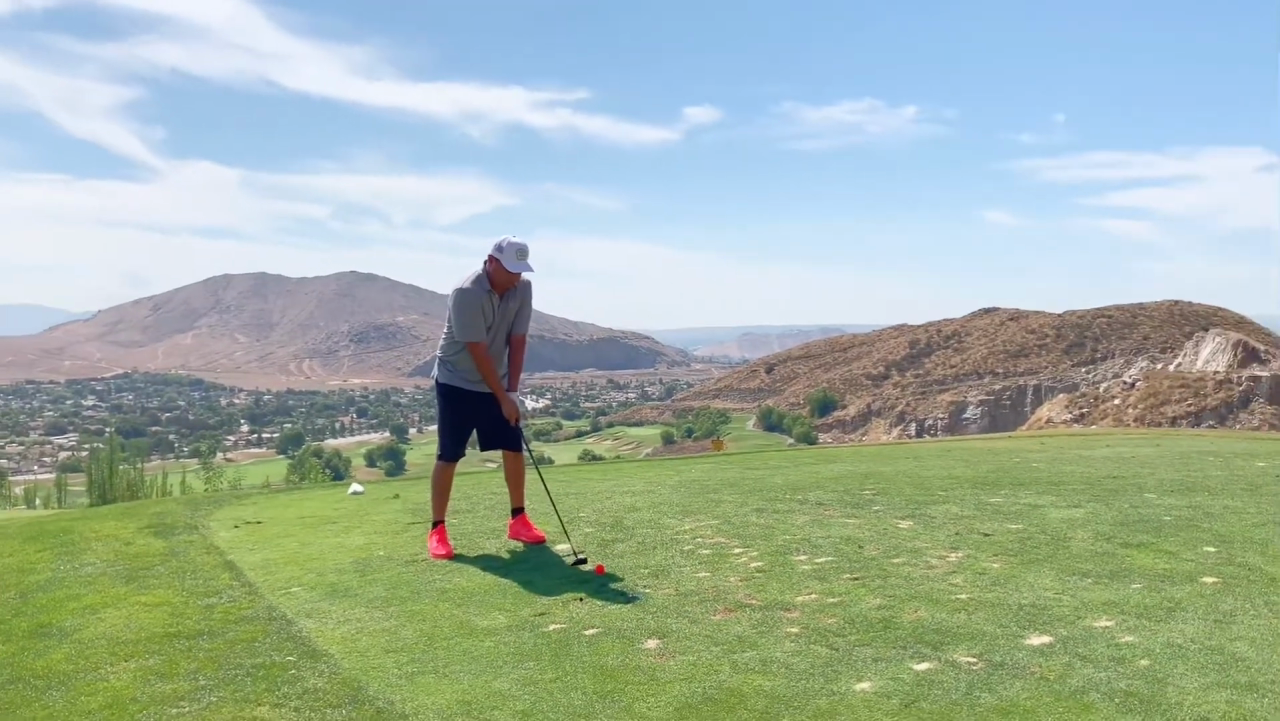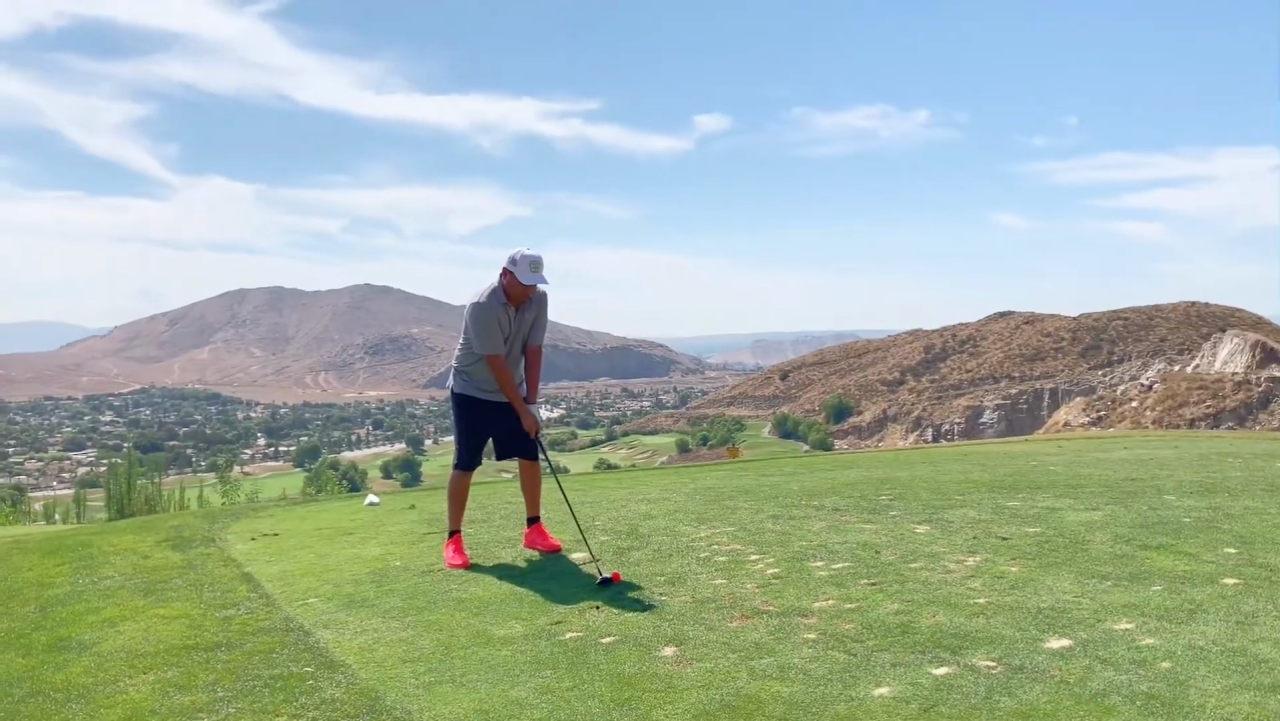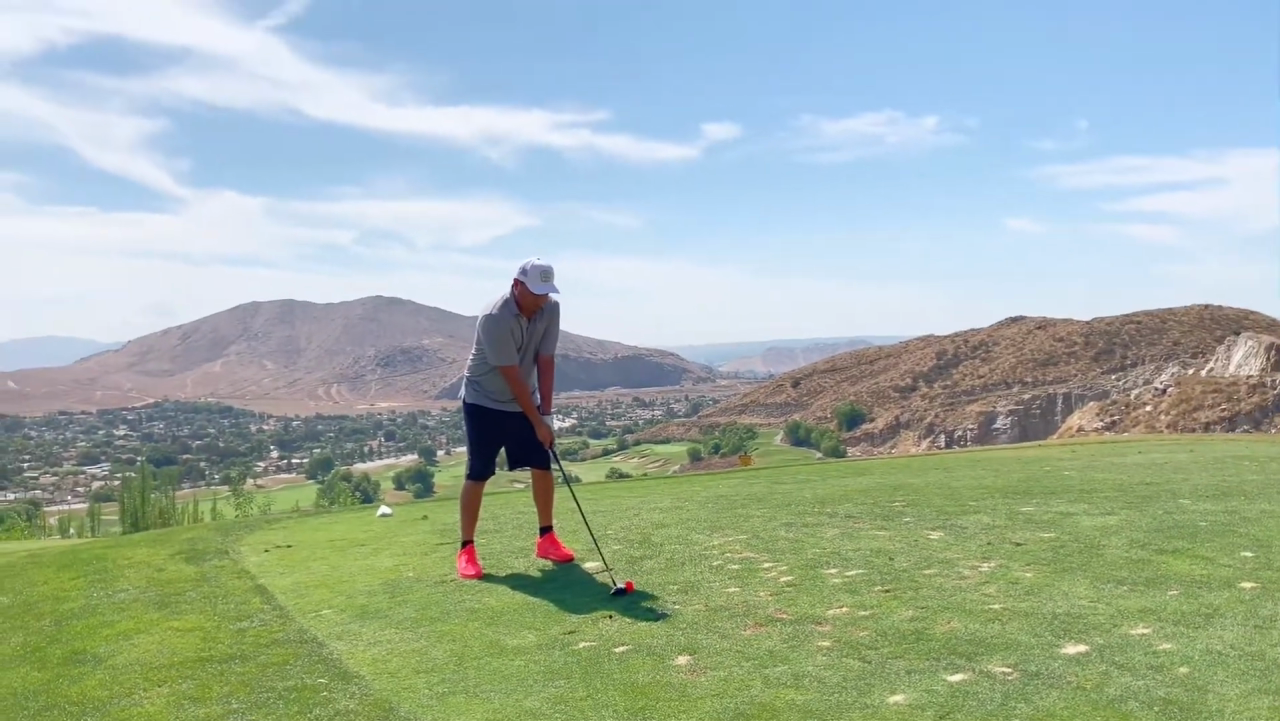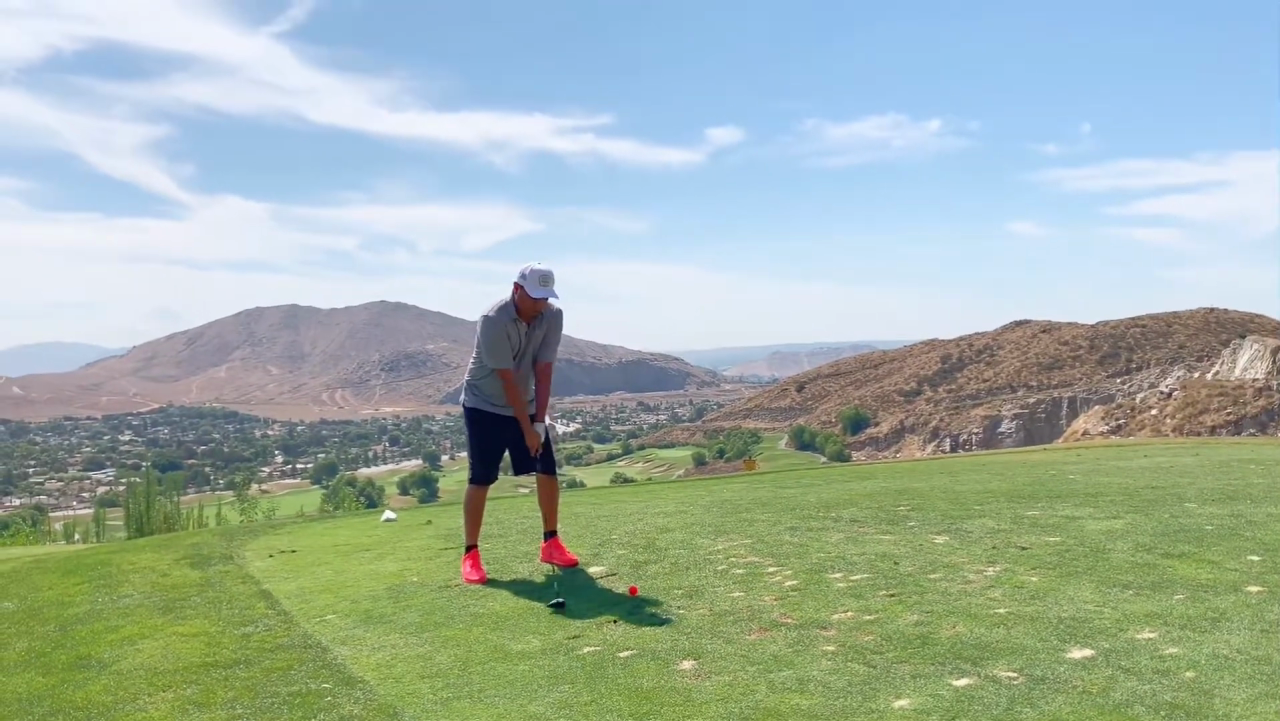
dt=0.4s
person 1, frame 1
left shoulder: (523, 288)
right shoulder: (466, 294)
left elbow: (517, 341)
right elbow: (478, 352)
left wrist: (512, 390)
right wrist: (503, 398)
left hip: (496, 382)
right hip: (457, 383)
left knee: (514, 448)
right knee: (449, 455)
left ankle: (518, 519)
right ankle: (437, 529)
person 1, frame 2
left shoulder: (539, 300)
right shoulder: (482, 307)
left elbow: (533, 352)
right elbow: (498, 365)
left wrist: (532, 402)
right wrist: (523, 411)
left hip: (512, 391)
right hip: (472, 392)
left knee: (530, 456)
right knee: (465, 464)
left ankle: (534, 528)
right ankle: (454, 539)
person 1, frame 3
left shoulder: (550, 309)
right shoulder: (495, 319)
left elbow: (545, 362)
right elbow: (512, 376)
left wrist: (546, 413)
right wrist: (537, 422)
left hip: (523, 401)
right hip: (484, 402)
left knee: (542, 466)
right knee: (478, 474)
left ankle: (546, 537)
right ankle: (466, 549)
person 1, frame 4
left shoulder: (553, 316)
right shoulder: (493, 321)
left elbow: (543, 371)
right elbow: (506, 379)
left wrist: (539, 420)
right wrist: (526, 428)
left hip: (525, 406)
right hip: (484, 407)
left knee: (547, 471)
right knee: (481, 479)
left ankle: (551, 542)
right ankle: (471, 554)
